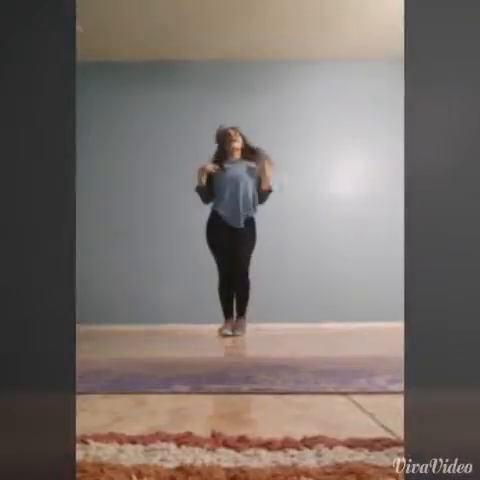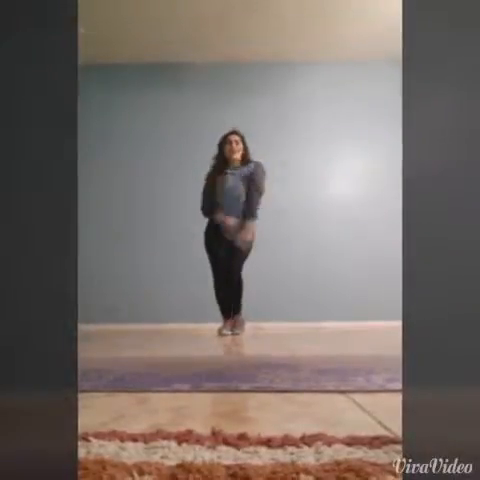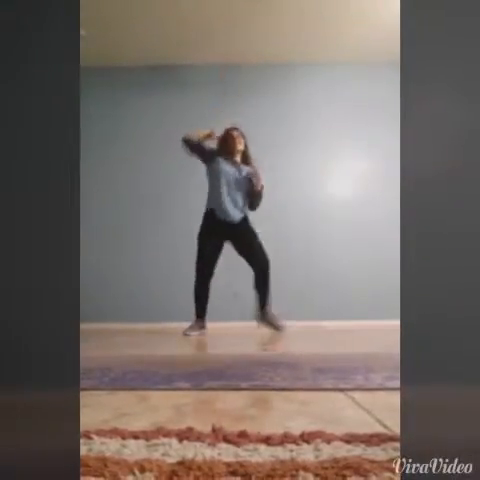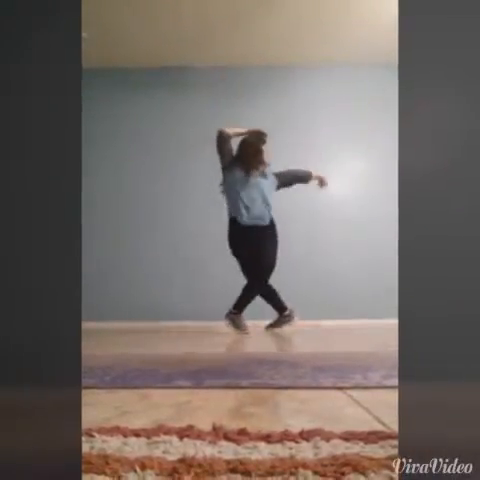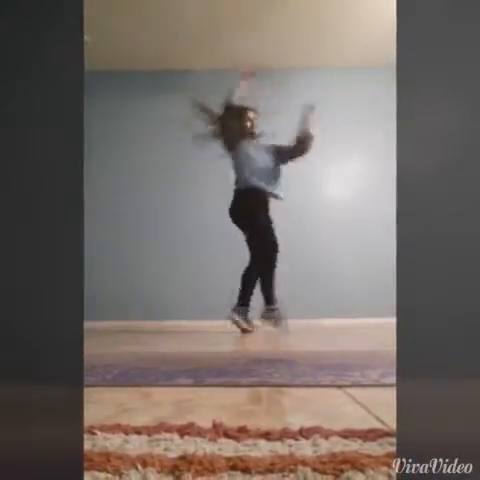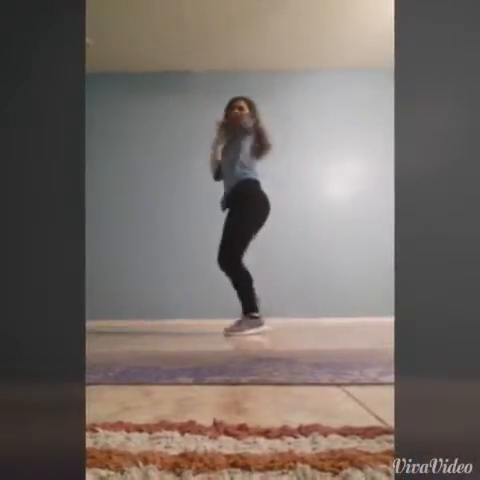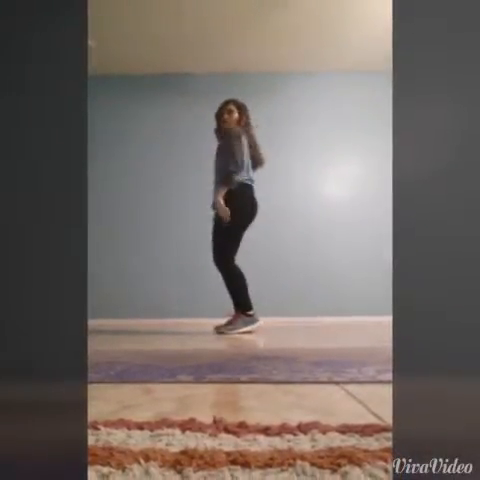
dt=0.7s
person 1, frame 1
left shoulder: (255, 165)
right shoulder: (216, 167)
left elbow: (260, 199)
right elbow: (207, 198)
left wrist: (267, 179)
right wrist: (202, 178)
left hip: (245, 225)
right hip: (219, 225)
left knee: (241, 271)
right knee: (225, 272)
left ankle: (241, 318)
right ankle: (228, 319)
person 1, frame 2
left shoulder: (254, 169)
right shoulder: (215, 174)
left elbow: (255, 197)
right elbow: (206, 208)
left wrist: (249, 227)
right wrist: (224, 220)
left hip: (243, 232)
right hip: (217, 231)
left knee: (233, 272)
right knee: (220, 274)
left ankle: (237, 316)
right ankle: (227, 318)
person 1, frame 3
left shoulder: (251, 170)
right shoulder: (216, 159)
left elbow: (253, 204)
right elbow: (188, 141)
left wrist: (258, 188)
right wrist: (209, 134)
left hip: (239, 224)
right hip: (214, 223)
left knee: (261, 264)
right knee: (204, 272)
left ankle: (264, 311)
right ankle: (200, 320)
person 1, frame 4
left shoulder: (269, 176)
right shoulder: (231, 168)
left elbow: (293, 174)
right elbow: (222, 135)
left wrist: (314, 176)
right wrist: (247, 133)
left hip: (264, 230)
right hip: (239, 230)
left knee: (260, 277)
right knee: (255, 278)
left ankle: (236, 313)
right ankle: (284, 312)
person 1, frame 5
left shoulder: (267, 149)
right shoulder: (235, 144)
left elbow: (299, 149)
right elbow: (228, 111)
left wrist: (306, 124)
right wrist: (243, 82)
left hip: (261, 202)
right hip: (247, 202)
left knee: (260, 256)
right knee: (268, 250)
left ankle: (241, 309)
right ankle: (271, 307)
person 1, frame 6
left shoulder: (247, 130)
right shoulder: (234, 140)
left elbow: (242, 124)
right elbow: (218, 174)
left wrist: (223, 132)
right wrist: (216, 149)
left hip: (249, 198)
right hip: (241, 200)
left knee: (229, 258)
right knee: (228, 259)
left ankle: (253, 316)
right ankle: (251, 314)
person 1, frame 7
left shoulder: (234, 135)
right shoulder: (240, 139)
left elbow: (231, 167)
left wrist: (219, 197)
left hip: (238, 200)
right hip: (239, 201)
left knee: (223, 257)
right knee: (224, 258)
left ankle: (247, 314)
right ankle: (242, 314)
